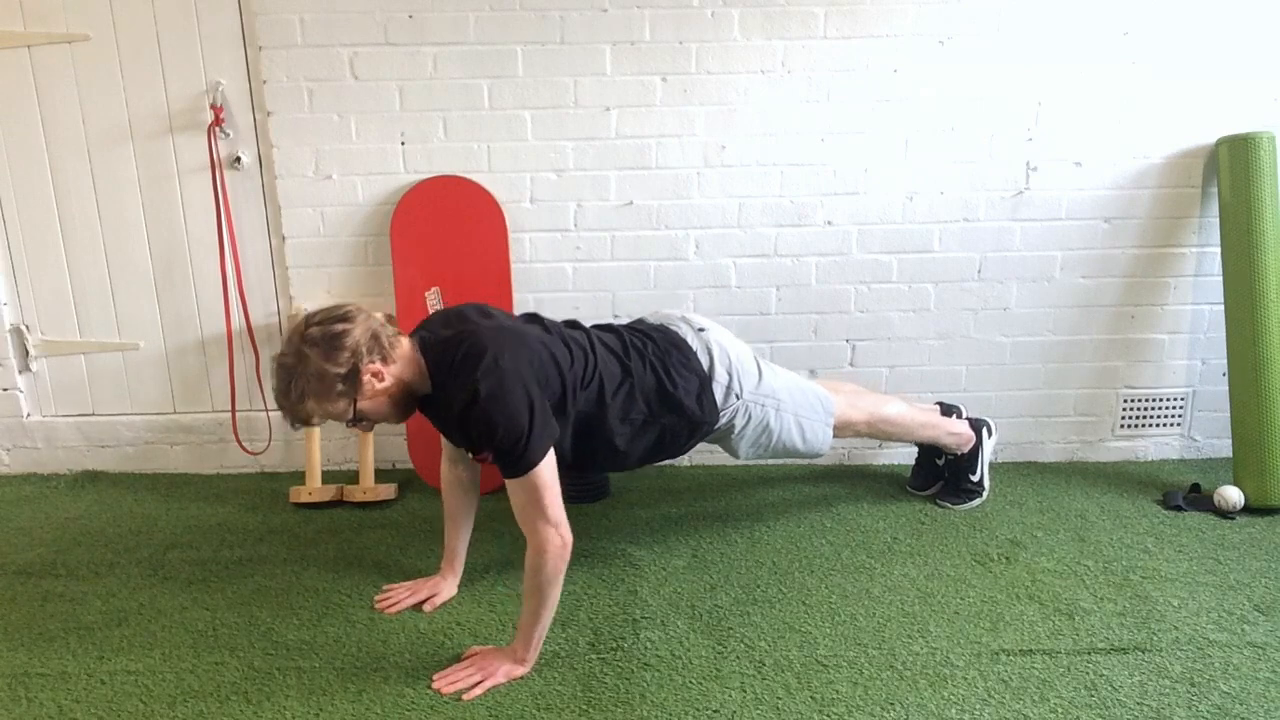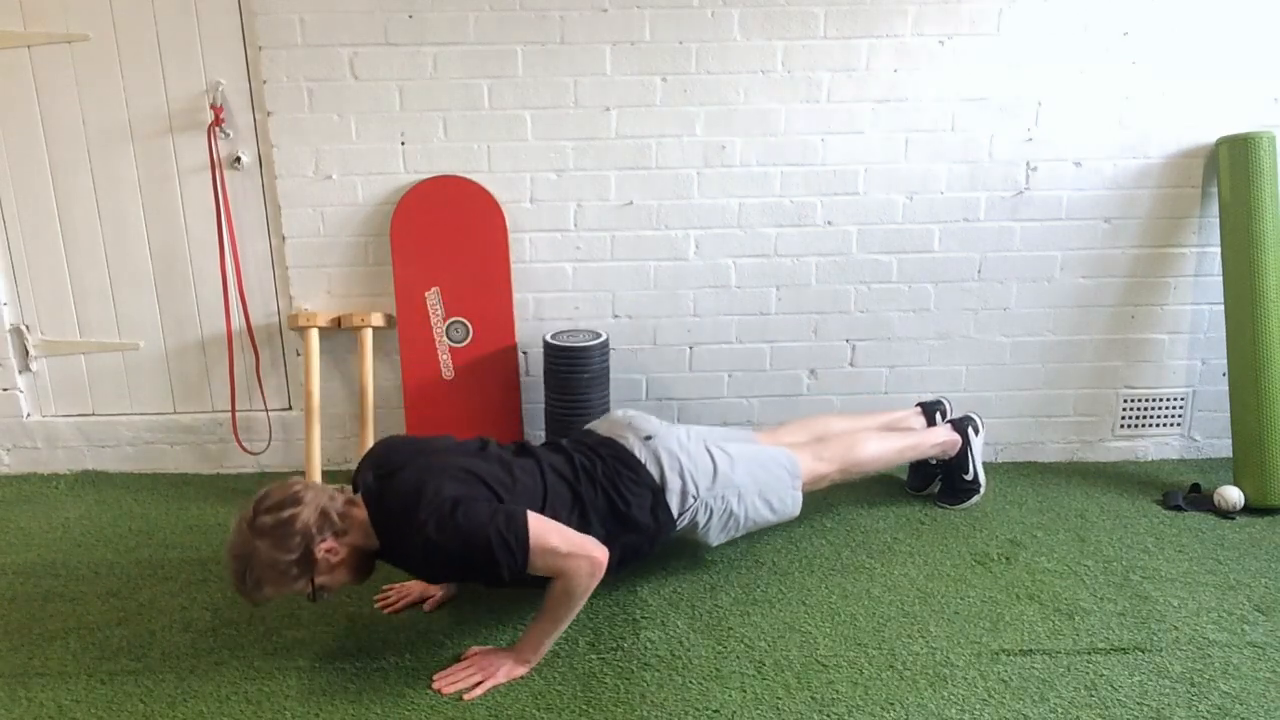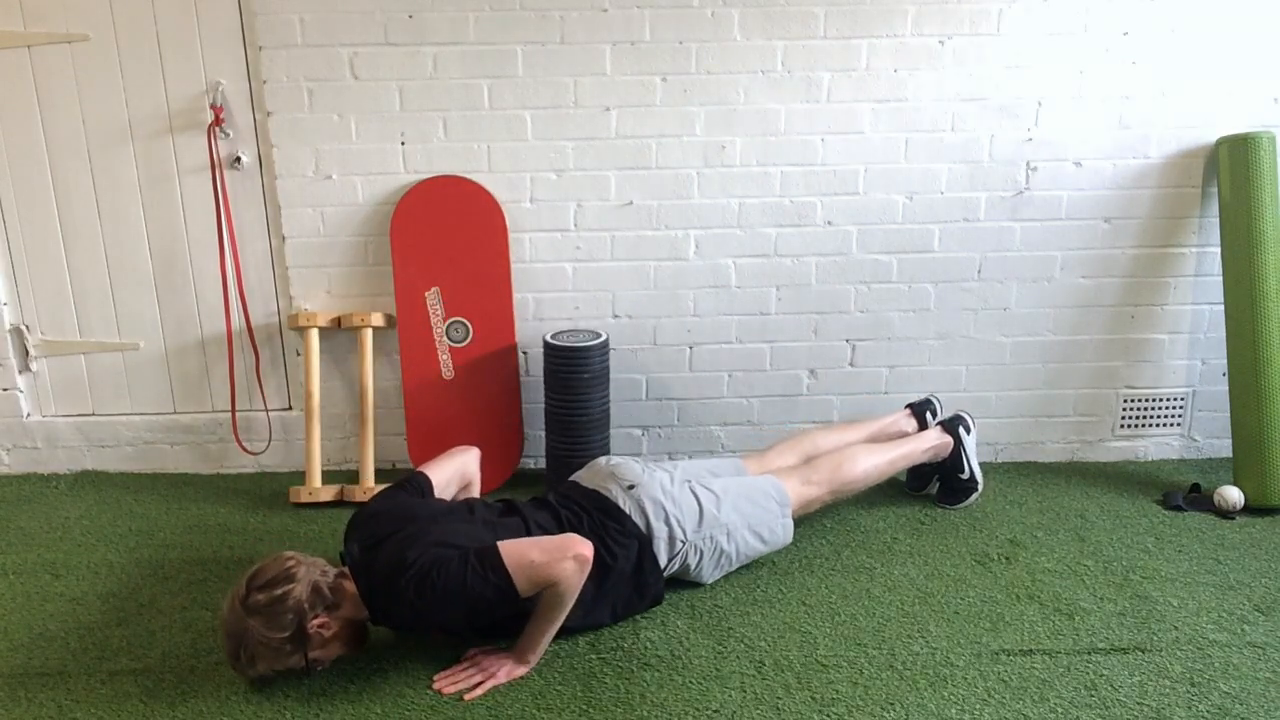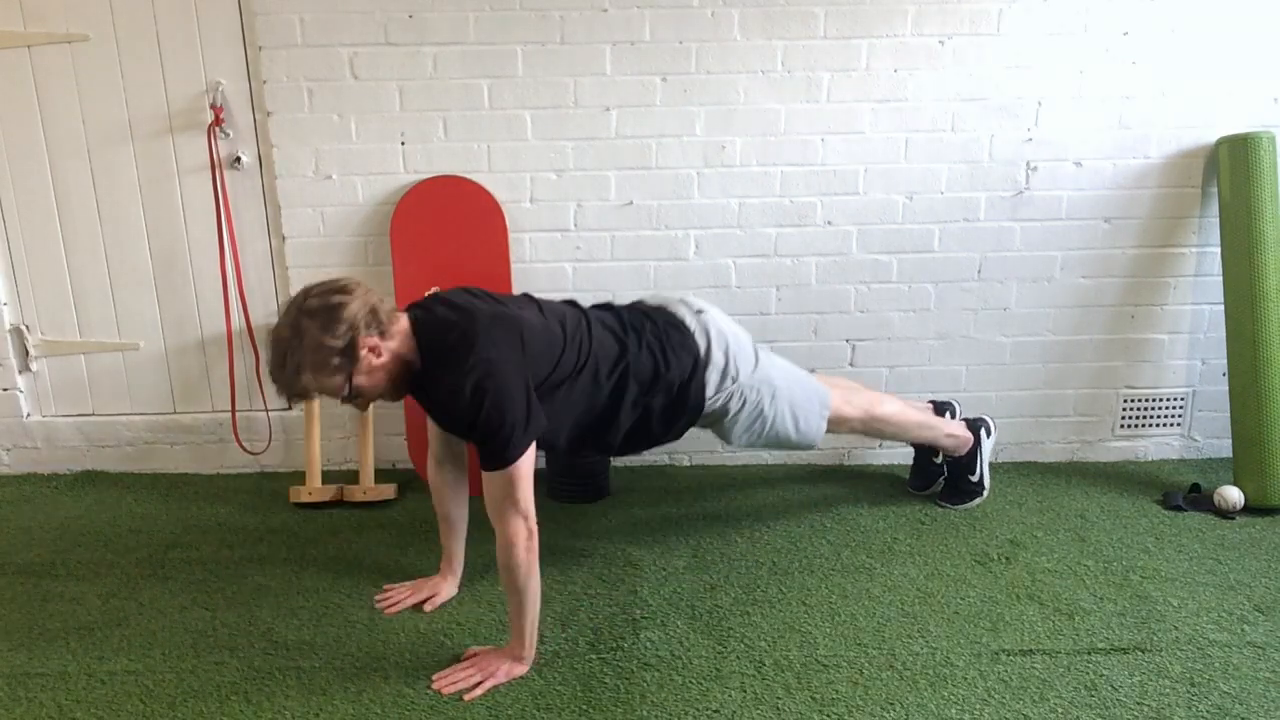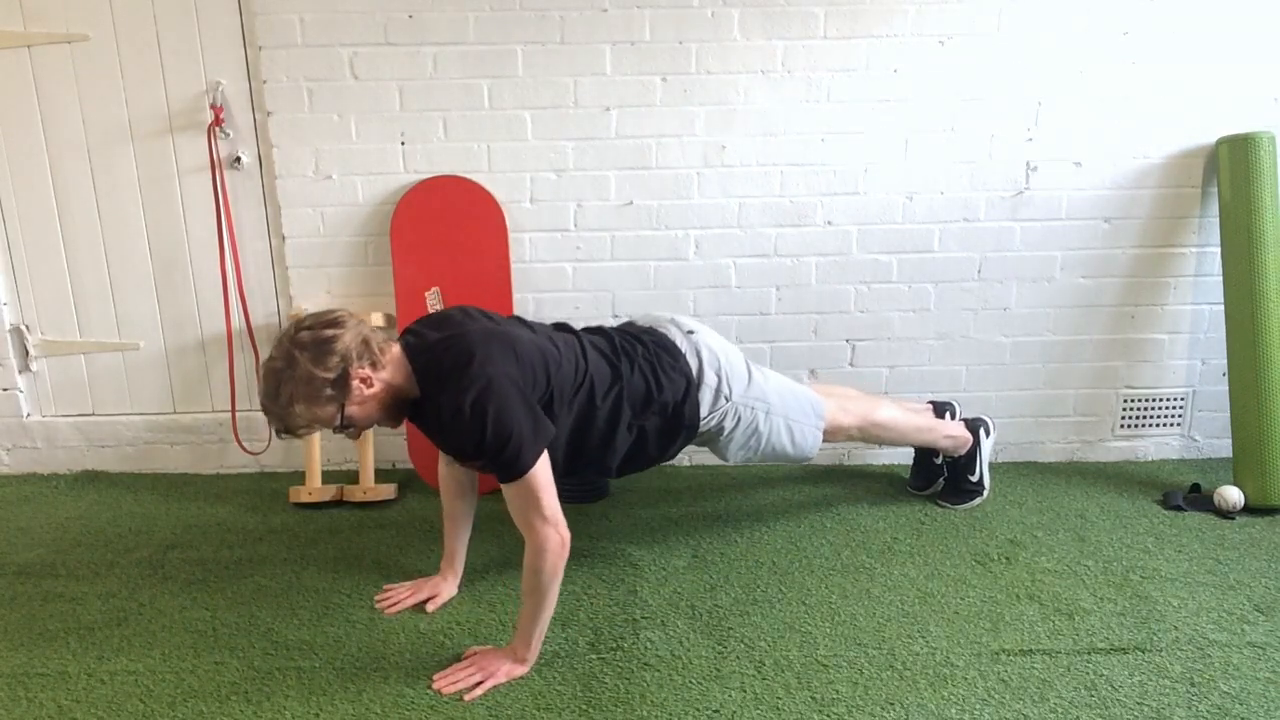
dt=1s
person 1, frame 1
left shoulder: (493, 383)
right shoulder: (430, 350)
left elbow: (550, 537)
right elbow: (459, 459)
left wrist: (520, 657)
right wrist: (448, 573)
left hip: (699, 378)
right hip: (663, 351)
left knee: (837, 418)
right knee: (821, 410)
left ankle: (963, 436)
right ankle: (941, 422)
person 1, frame 2
left shoulder: (429, 523)
right shoulder: (379, 472)
left elbow: (586, 559)
left wrist: (521, 657)
right wrist: (446, 574)
left hip: (656, 484)
right hip: (617, 445)
left knee: (813, 467)
right knee: (779, 448)
left ankle: (949, 440)
right ankle: (922, 418)
person 1, frame 3
left shoulder: (417, 589)
right shoulder: (374, 528)
left elbow: (571, 555)
right elbow: (465, 456)
left wrist: (521, 655)
left hip: (649, 532)
right hip: (611, 486)
left knee: (803, 489)
right knee: (772, 469)
left ankle: (941, 441)
right ankle: (913, 420)
person 1, frame 4
left shoulder: (478, 369)
right shoulder: (422, 335)
left elbow: (517, 525)
right elbow: (449, 454)
left wrist: (518, 653)
right wrist: (448, 572)
left hip: (696, 363)
right hip: (659, 335)
left knee: (834, 411)
right knee: (816, 402)
left ankle: (960, 438)
right ankle: (937, 416)
person 1, frame 5
left shoulder: (480, 391)
right shoulder: (419, 355)
left elbow: (548, 535)
right elbow: (457, 459)
left wrist: (520, 654)
right wrist: (449, 572)
left hip: (689, 381)
right hip: (652, 355)
left knee: (829, 421)
right knee: (812, 413)
left ankle: (962, 438)
right ankle: (935, 417)
